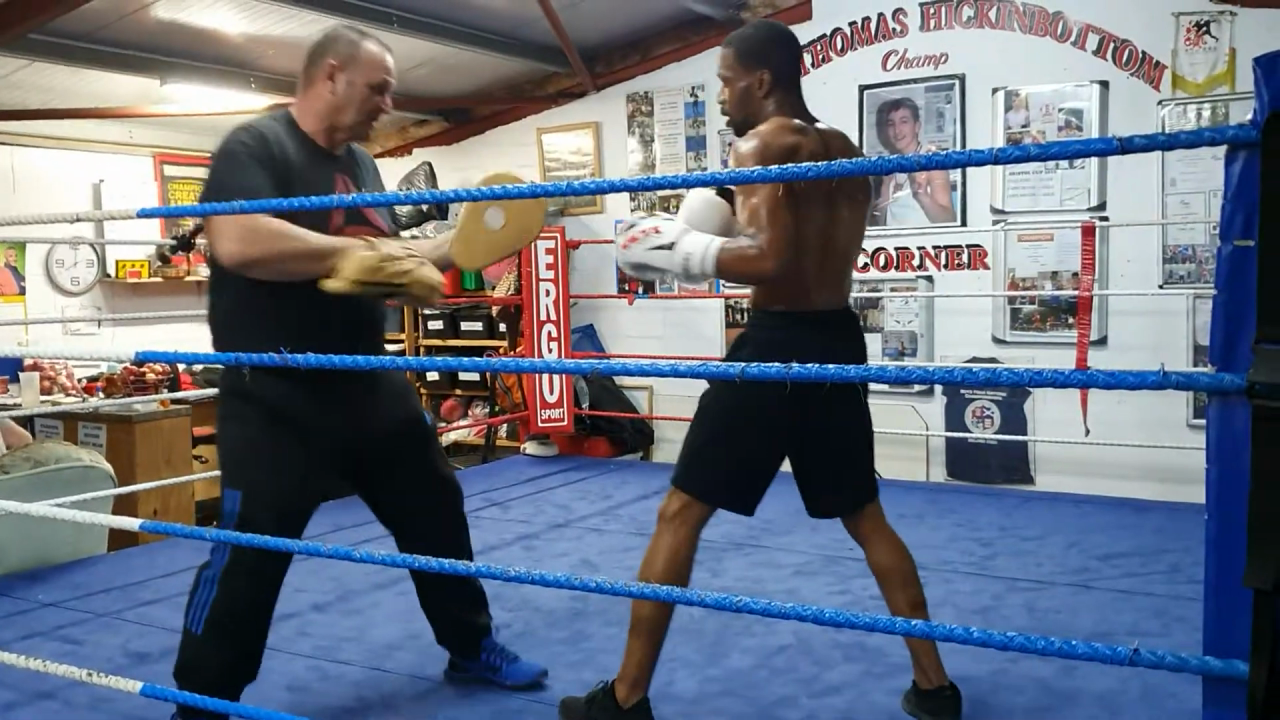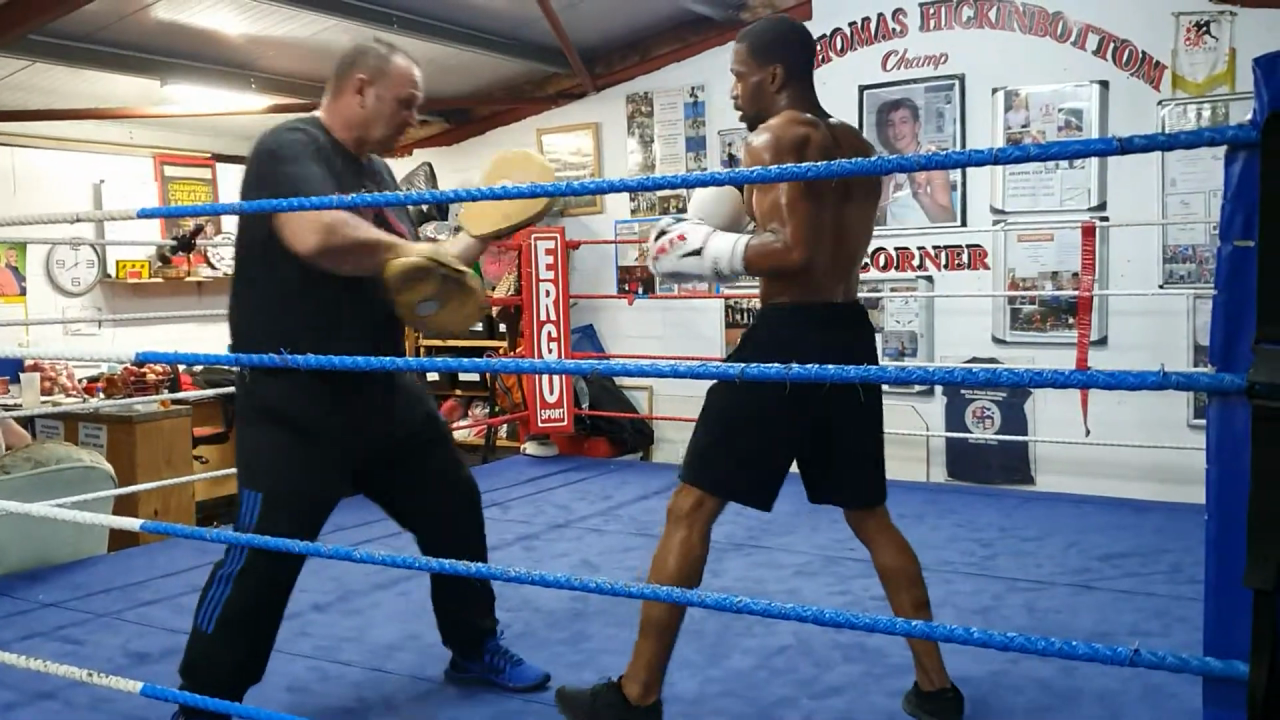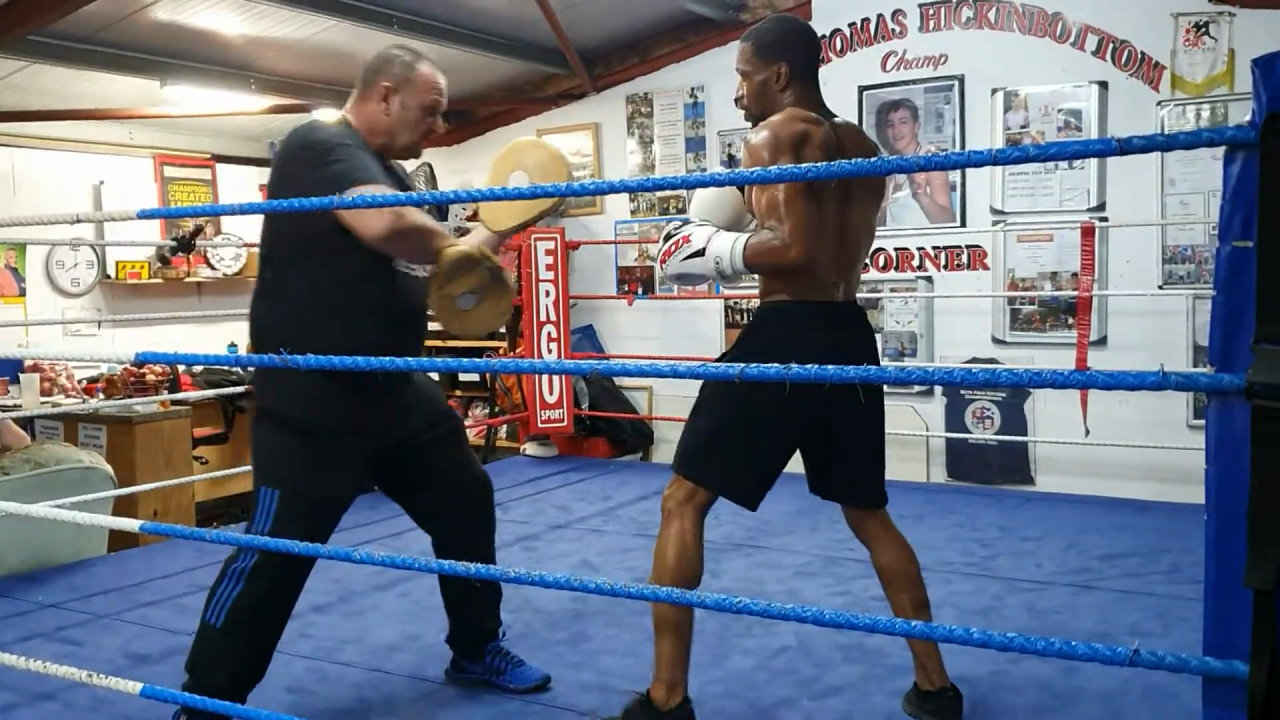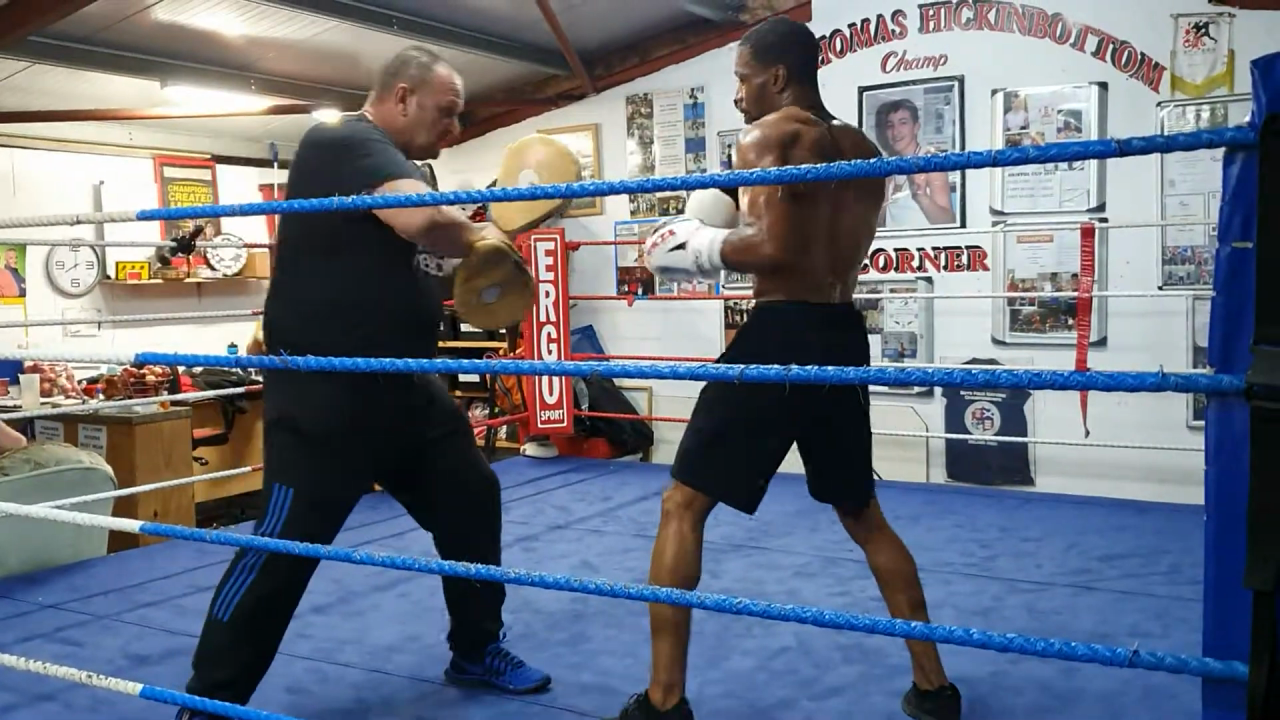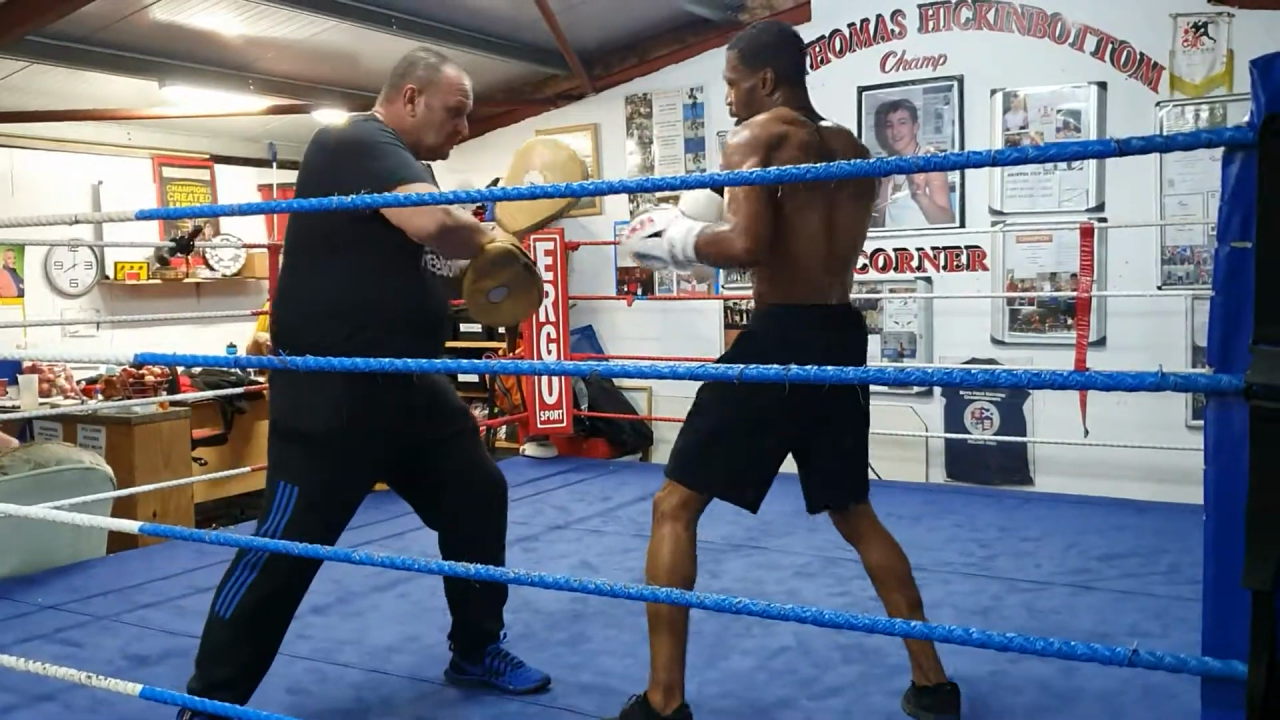
dt=0.1s
person 1, frame 1
left shoulder: (760, 146)
right shoulder: (844, 151)
left elbow: (771, 261)
left wrist: (677, 247)
right wrist: (728, 230)
left hip: (777, 346)
right hip: (838, 342)
left knee: (681, 513)
right knee: (864, 516)
person 1, frame 2
left shoulder: (774, 139)
right shoulder: (858, 147)
left elbow: (796, 252)
left wrist: (704, 250)
right wrist: (744, 234)
left hip: (787, 340)
right hip: (849, 338)
left knee: (690, 509)
right knee: (870, 515)
person 1, frame 3
left shoulder: (774, 136)
right shoulder: (862, 147)
left elbow: (793, 247)
left wrist: (712, 250)
right wrist: (736, 233)
left hip: (783, 337)
right hip: (848, 336)
left knee: (683, 503)
right knee: (868, 513)
person 1, frame 4
left shoulder: (766, 136)
right shoulder: (862, 149)
left elbow: (773, 246)
left wrist: (696, 244)
left hip: (779, 338)
right hip: (842, 338)
left knee: (682, 506)
right knee: (861, 515)
person 1, frame 5
left shoulder: (757, 136)
right shoulder: (851, 149)
left elbow: (745, 245)
left wrist: (671, 236)
right wrist: (698, 226)
left hip: (779, 343)
right hip: (840, 339)
left knee: (675, 508)
right knee: (851, 512)
person 2, frame 1
left shoulder: (356, 164)
right shoulder: (255, 145)
right elbow: (238, 241)
left wrist: (449, 245)
right wrist: (352, 255)
left hip: (366, 385)
right hip: (274, 396)
left knee: (437, 509)
right knee: (251, 552)
left ankle: (470, 647)
person 2, frame 2
left shoulder: (376, 173)
right shoulder: (290, 148)
left elbow: (398, 266)
right elbow: (321, 234)
left wrist: (478, 236)
right wrist: (411, 255)
left hip: (383, 389)
right hip: (292, 401)
left knee: (455, 508)
right knee: (265, 554)
left ankle: (474, 649)
person 2, frame 3
left shoulder: (388, 169)
right shoulder: (319, 145)
left elbow: (412, 258)
right elbow: (389, 227)
left wrist: (492, 231)
right wrist: (457, 245)
left hip: (396, 387)
right hip: (311, 395)
left knee: (467, 503)
right knee: (277, 550)
left ankle: (477, 650)
person 2, frame 4
left shoulder: (400, 165)
right shoulder: (340, 143)
left elbow: (428, 258)
right elbow: (421, 222)
right wrist: (475, 240)
left hip: (406, 386)
right hip: (323, 393)
left knee: (473, 503)
right knee: (285, 547)
left ankle: (476, 650)
person 2, frame 5
left shoulder: (406, 163)
right shoulder: (353, 144)
left elbow: (436, 258)
right elbow: (435, 224)
right wrist: (487, 239)
left hip: (411, 386)
right hip: (333, 389)
left knee: (480, 500)
right knee: (288, 546)
left ankle: (476, 651)
